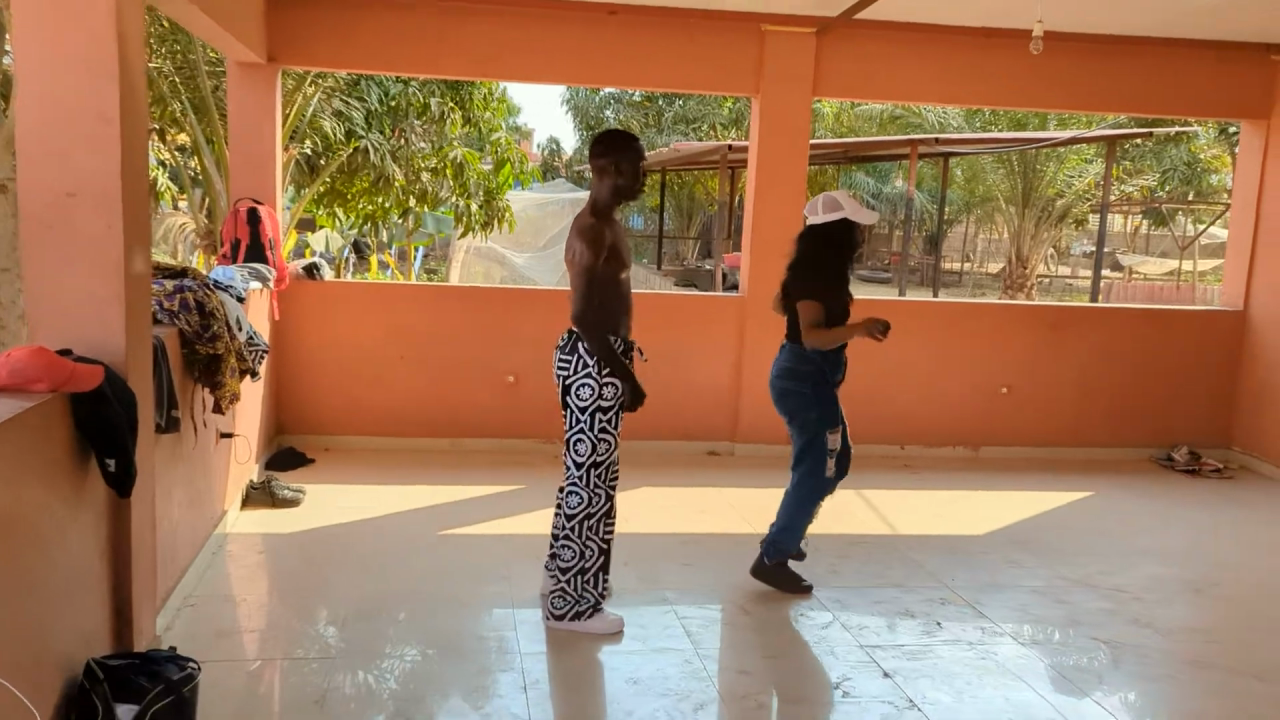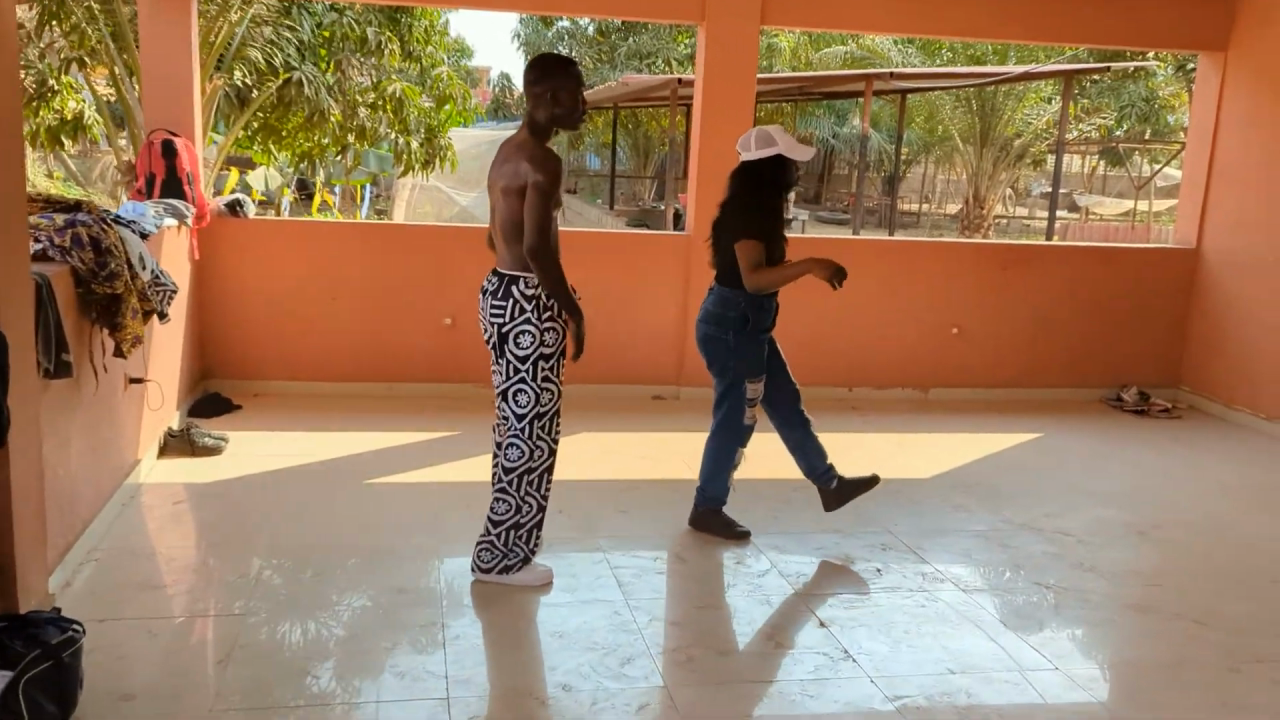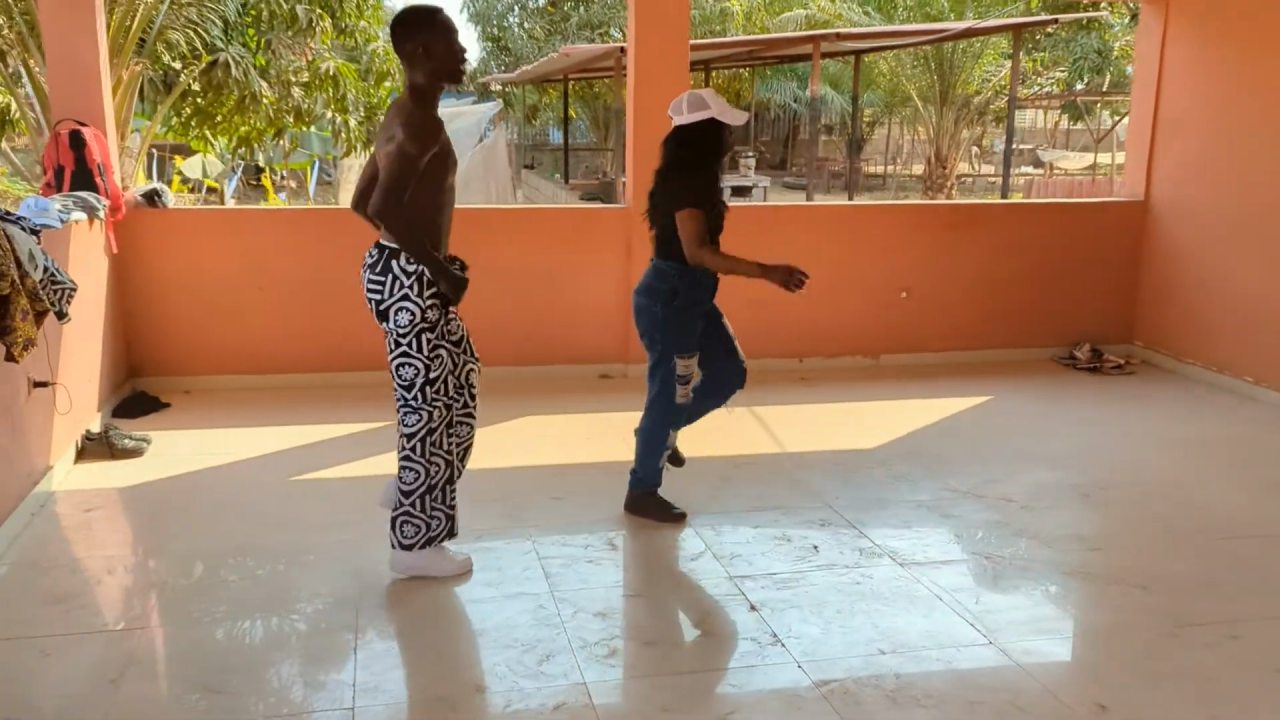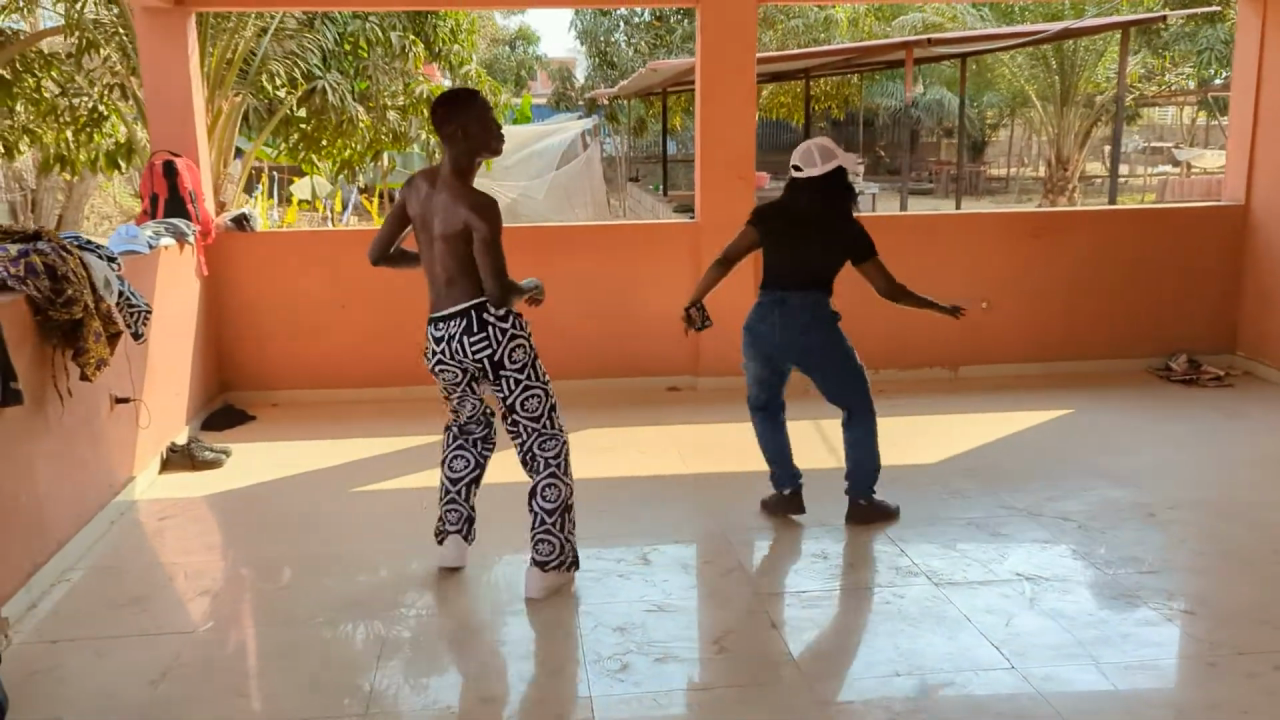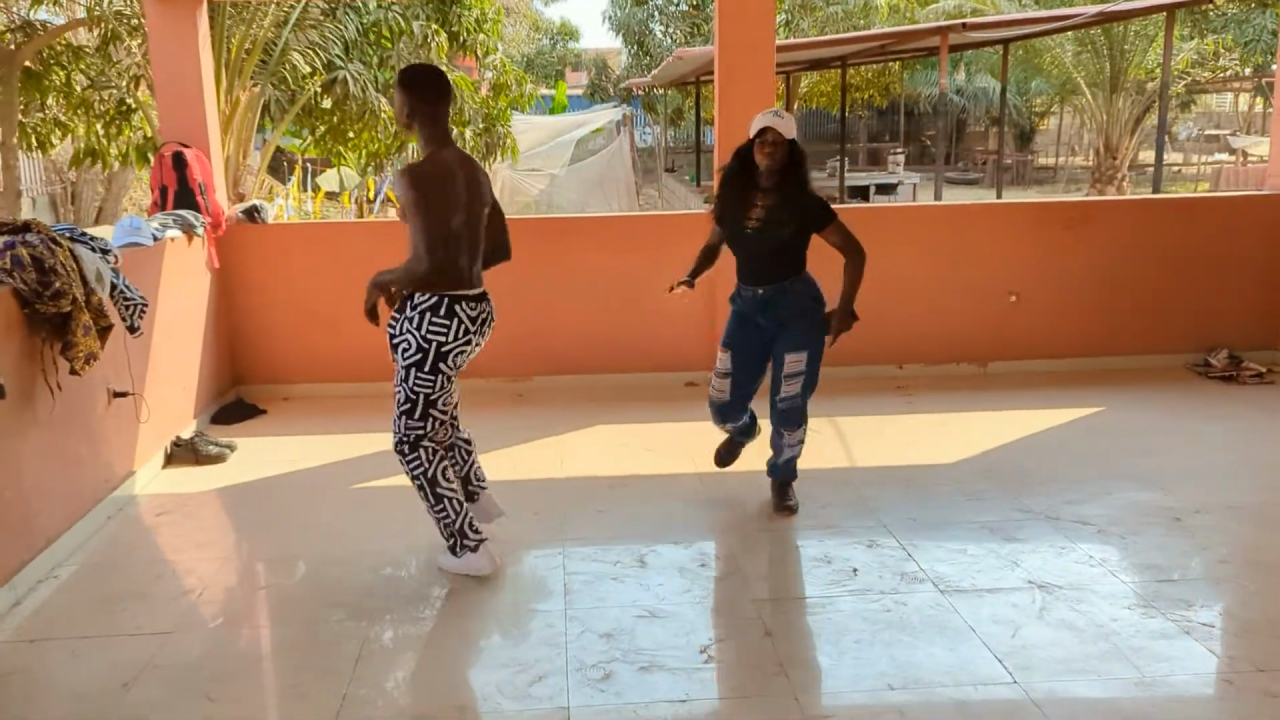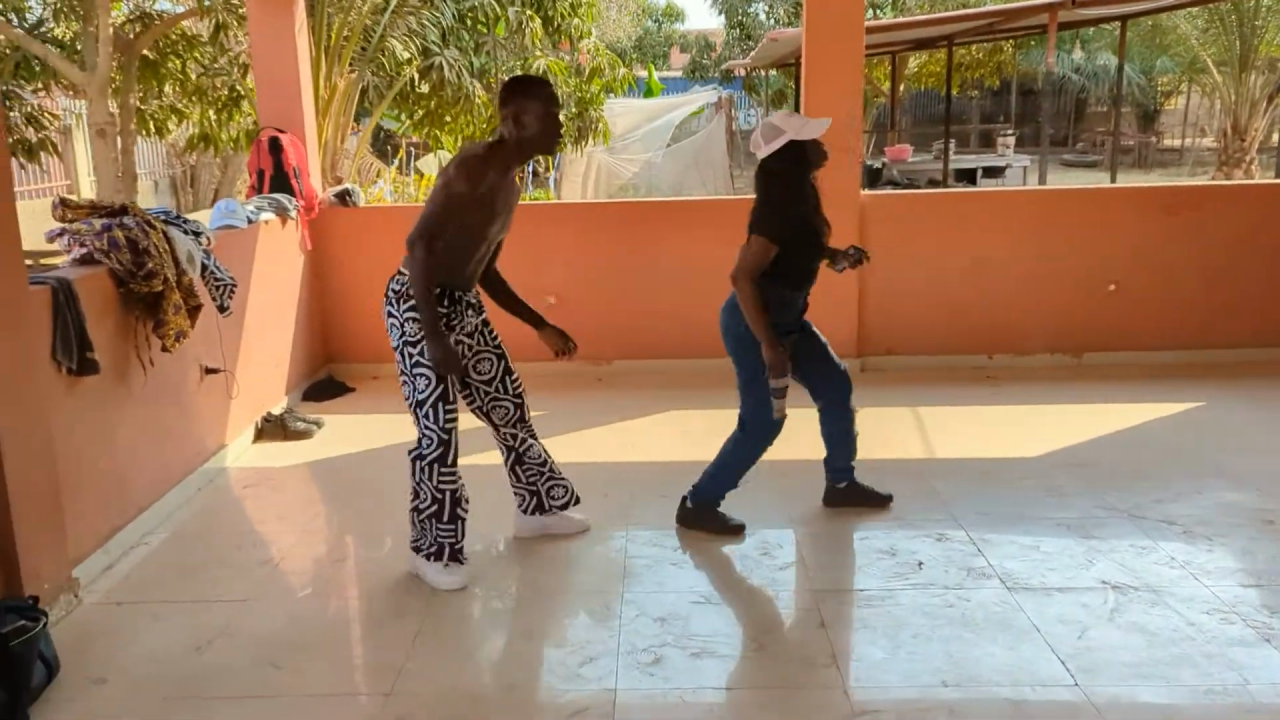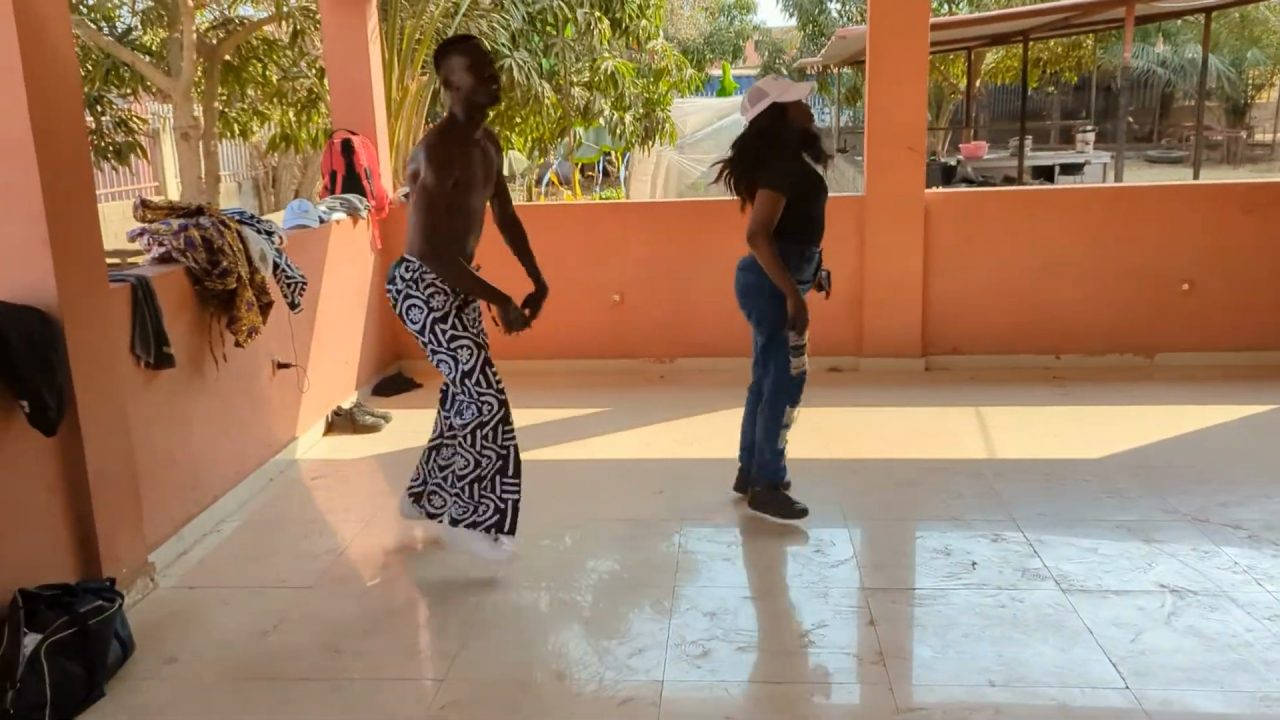
dt=0.7s
person 1, frame 1
left shoulder: (606, 224)
right shoulder: (593, 230)
right elbow: (582, 315)
left wrist: (619, 366)
right wrist: (624, 374)
left hip: (595, 358)
right hip: (594, 362)
left knee: (582, 473)
right knee: (591, 481)
left ankle: (562, 571)
right ankle: (572, 604)
person 1, frame 2
left shoulder: (509, 151)
right shoulder: (542, 161)
right elbow: (535, 248)
right wrist: (572, 309)
left hip: (502, 292)
right hip: (528, 302)
left knee: (518, 425)
right knee: (531, 433)
left ankle: (509, 540)
right ankle: (501, 558)
person 1, frame 3
left shoulder: (408, 117)
right shoulder: (418, 123)
left elbow: (361, 202)
right elbow: (384, 208)
right wrist: (441, 268)
left hip: (412, 274)
right hip: (409, 279)
left knee: (461, 384)
right knee: (427, 407)
left ankle: (416, 493)
right ankle: (415, 543)
person 1, frame 4
left shoulder: (414, 187)
right shoulder: (478, 206)
left elbow: (378, 255)
right elbow: (500, 293)
right wrist: (531, 288)
left hip: (441, 336)
right hip: (490, 330)
left knee: (469, 430)
right knee: (544, 440)
left ankle: (454, 536)
right ankle: (548, 566)
person 1, frame 5
left shoulder: (416, 178)
right shoulder: (475, 172)
left elbow: (428, 265)
right elbow: (500, 251)
left wrist: (383, 281)
left hip: (430, 319)
right hip: (474, 310)
left knee: (413, 439)
right knee: (435, 406)
left ankle: (471, 547)
right ankle: (474, 495)
person 1, frame 6
left shoulder: (510, 186)
right shoulder: (472, 167)
right elbow: (418, 242)
left wrist: (543, 328)
right wrist: (434, 331)
left hip: (462, 304)
right hip: (416, 303)
left knee: (505, 402)
right knee: (439, 426)
left ankle: (541, 507)
right ankle: (433, 550)
person 1, frame 7
left shoulder: (488, 144)
right shoulder: (436, 152)
left elbow: (505, 217)
right elbow: (429, 248)
left wrist: (537, 279)
right wrist: (499, 298)
left hip: (459, 285)
right hip: (423, 287)
left knee: (466, 398)
right knee: (484, 401)
left ankle: (429, 497)
right ankle: (470, 518)
person 2, frame 1
left shoulder: (812, 268)
right shoulder: (818, 273)
left elbow: (780, 304)
right elbow: (813, 335)
right wrist: (858, 329)
left hip: (799, 375)
right hip: (807, 380)
left knee: (835, 462)
right knee: (814, 473)
left ankle: (780, 539)
right ankle: (772, 559)
person 2, frame 2
left shoulder: (753, 208)
right shoulder: (751, 213)
right elbow: (753, 279)
left wrist: (785, 266)
right wrist: (809, 266)
left hip: (746, 324)
right hip: (732, 326)
left knee: (786, 403)
right knee: (735, 419)
left ankle: (829, 484)
right ankle: (707, 509)
person 2, frame 3
left shoulder: (695, 178)
right shoulder: (682, 181)
right elbow: (698, 251)
right wrist: (765, 271)
left hip: (691, 296)
right hip: (669, 298)
left knee: (730, 370)
right knee: (670, 393)
left ankle: (661, 436)
right ankle: (642, 492)
person 2, frame 4
left shoulder: (774, 215)
right shoulder: (848, 229)
left elbow: (725, 261)
right elbow: (889, 290)
left wrist: (694, 302)
right wrist: (939, 306)
left hip: (765, 324)
right hip: (815, 325)
left knee: (764, 407)
right knee: (858, 408)
left ankle: (786, 489)
right ankle: (860, 500)
person 2, frame 5
left shoulder: (804, 204)
right shoulder: (734, 198)
left elbow: (854, 253)
right elbow: (713, 244)
left wrist: (845, 307)
right wrist: (692, 275)
left hip: (796, 309)
right hip: (748, 308)
left knee: (788, 404)
right knee: (724, 401)
left ankle: (783, 479)
right ankle: (743, 430)
person 2, frame 6
left shoulder: (798, 196)
right shoulder: (779, 207)
right elbow: (743, 276)
left wrist: (837, 256)
right wrist: (766, 341)
left hip: (783, 316)
right hip: (756, 323)
left knee: (835, 387)
right knee: (761, 423)
left ankle: (841, 484)
right ankle: (698, 505)
person 2, frame 7
left shoulder: (791, 157)
right shoulder: (780, 165)
right elbow: (757, 235)
left wrist: (811, 268)
right wrist: (792, 293)
left hip: (777, 280)
right hip: (771, 284)
left knee: (769, 378)
right knee: (784, 382)
left ankle: (753, 471)
right ankle: (765, 485)
